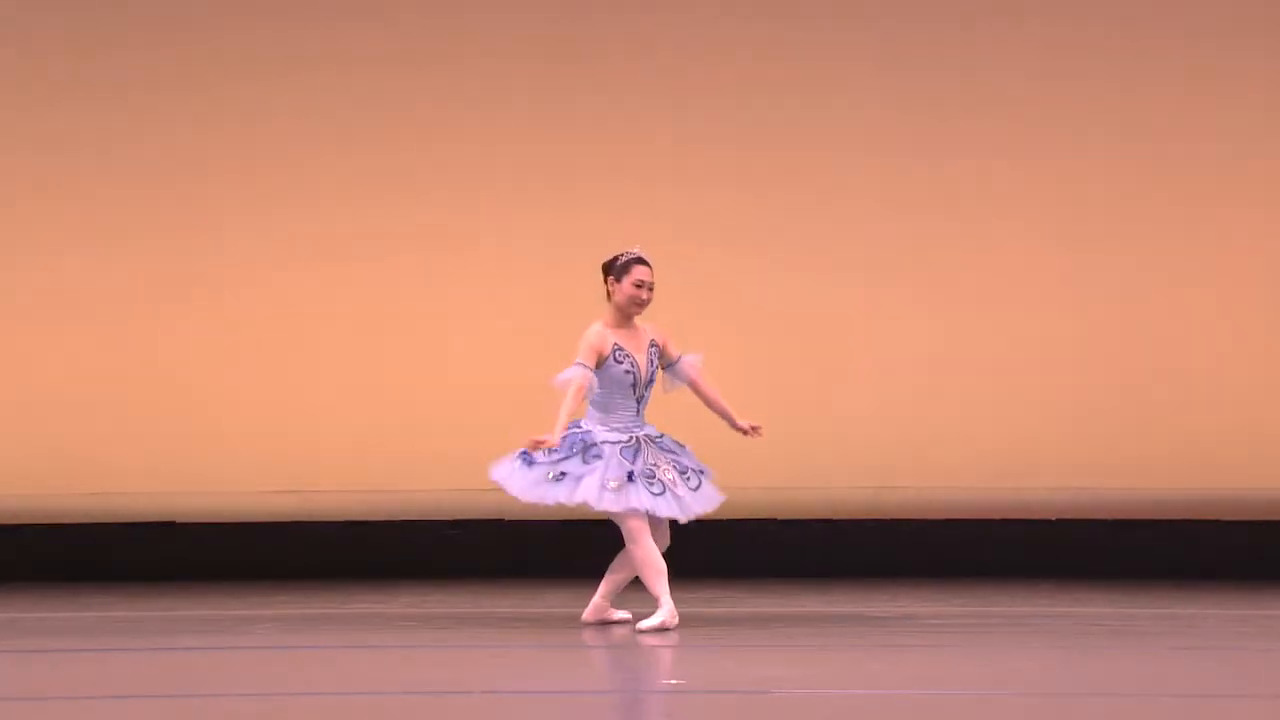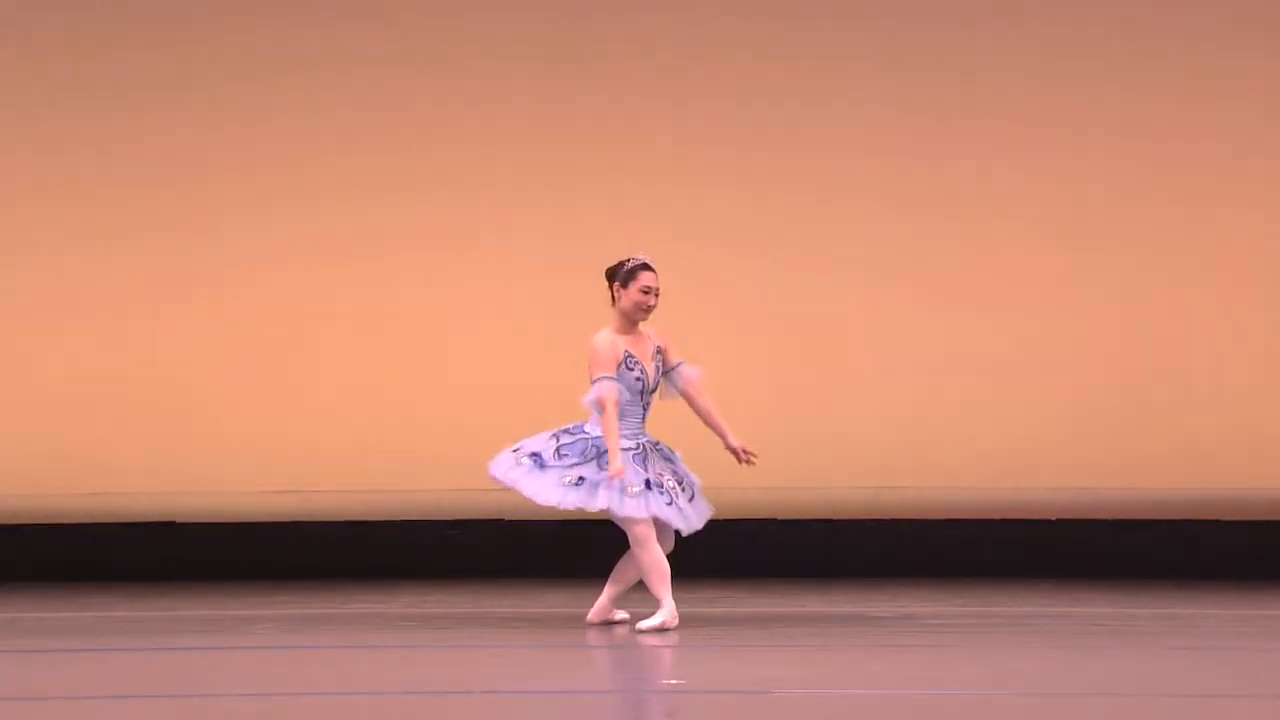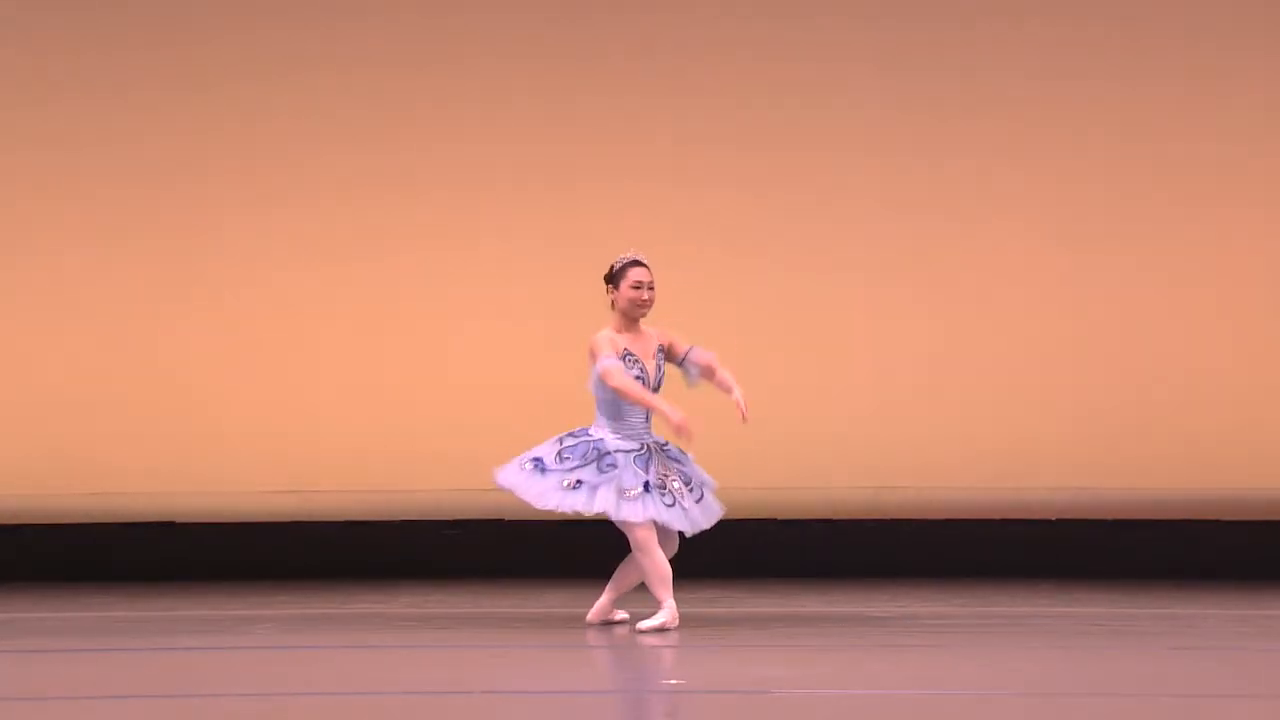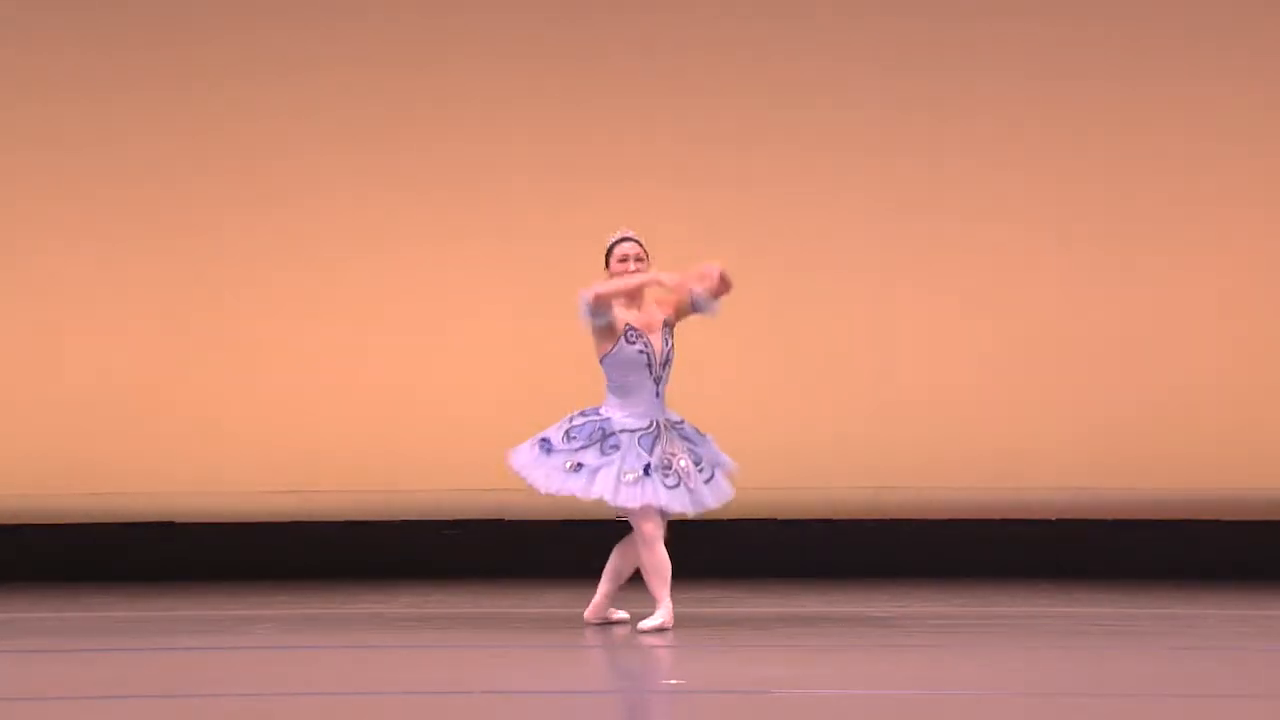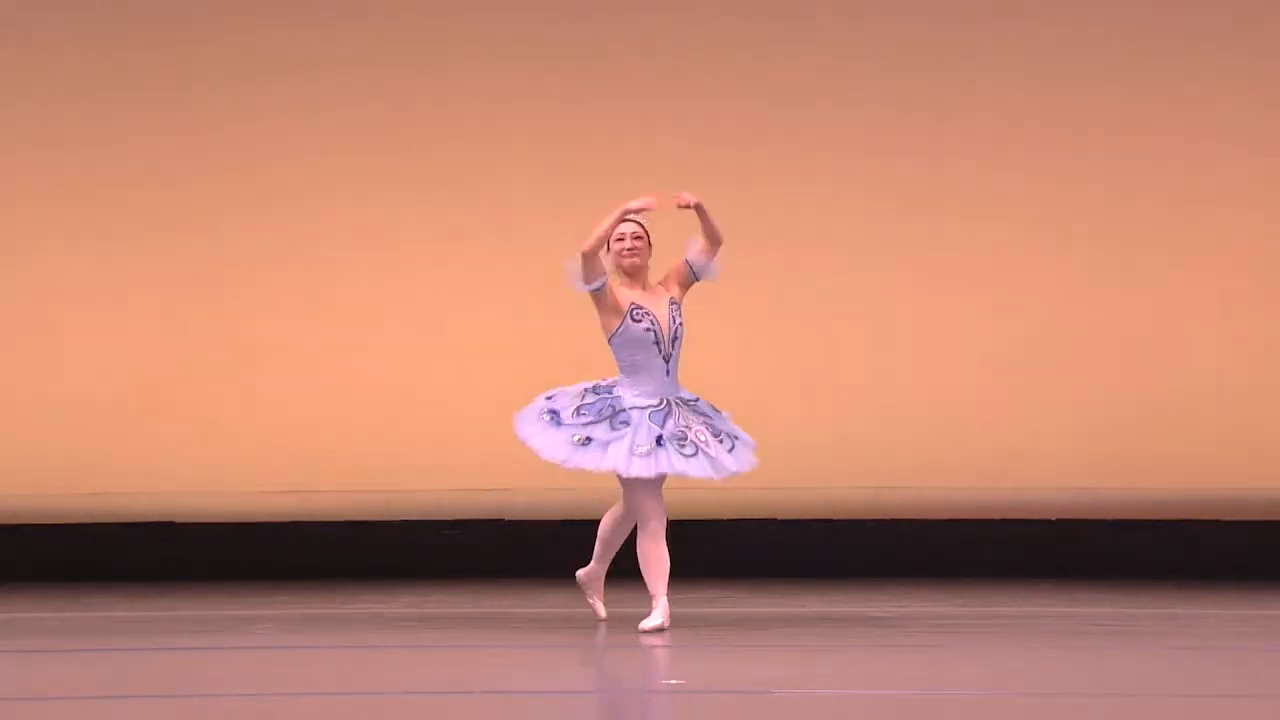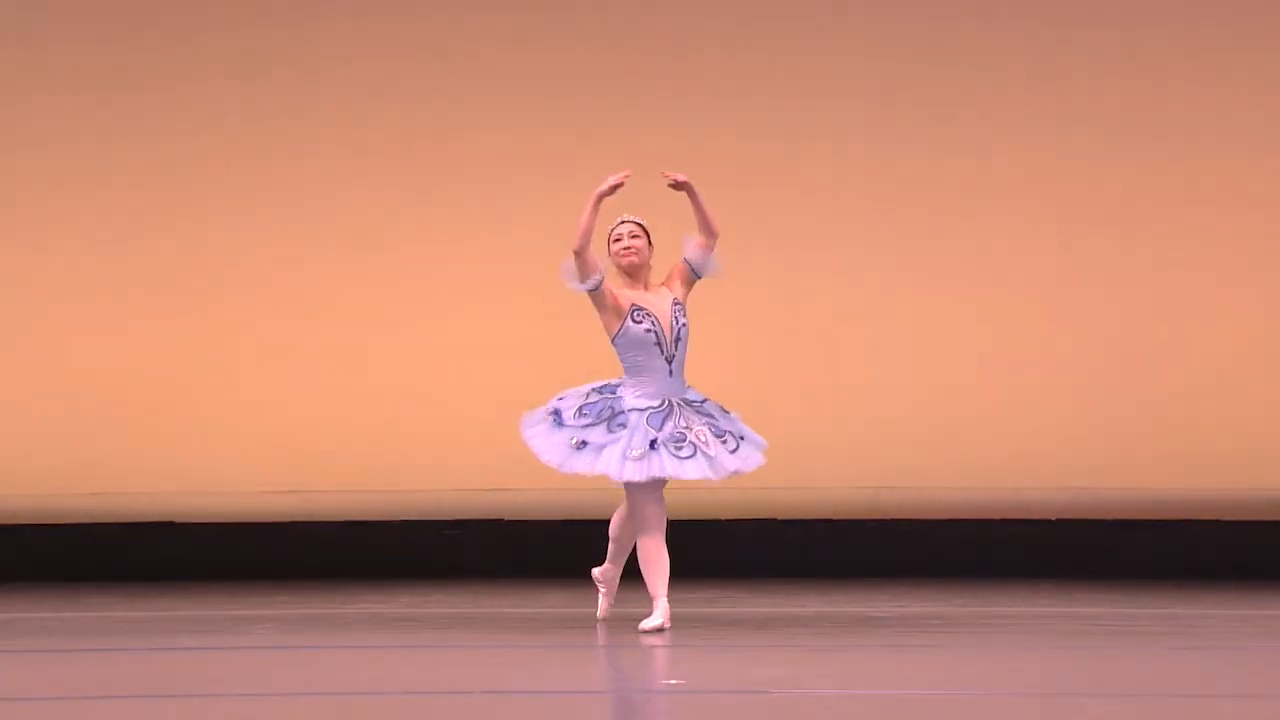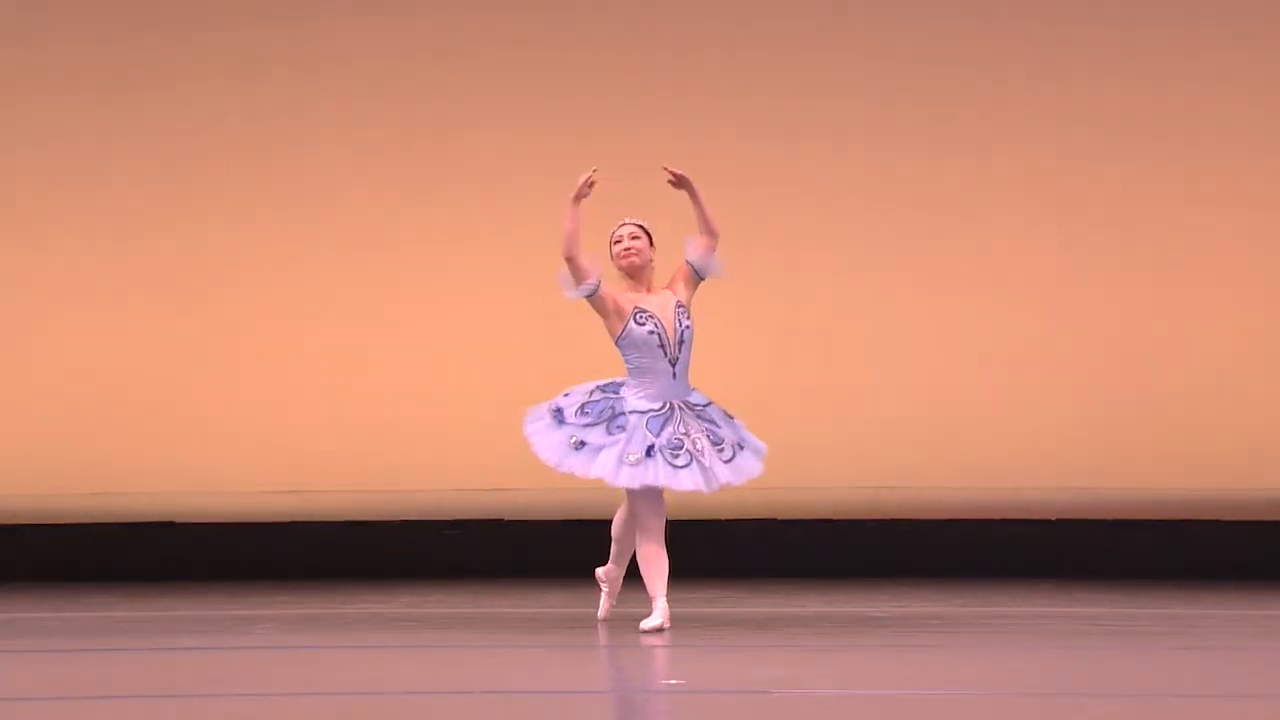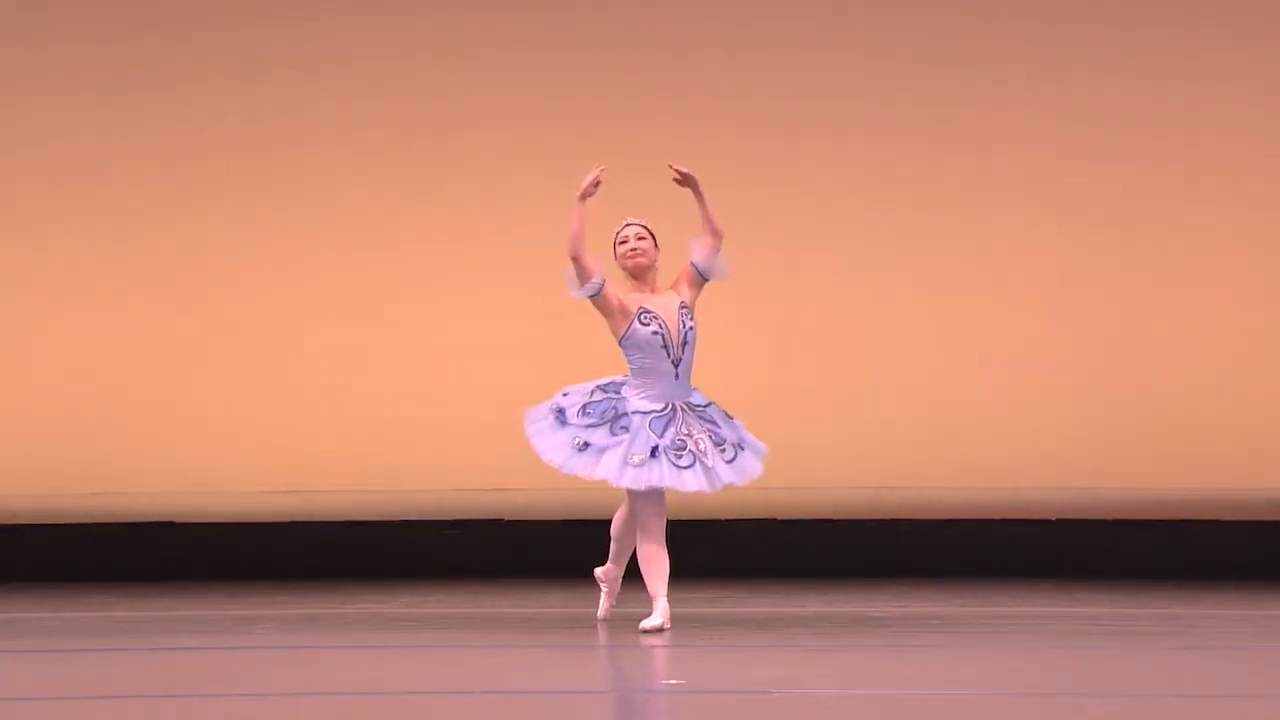
dt=0.2s
person 1, frame 1
left shoulder: (654, 338)
right shoulder: (596, 337)
left elbow: (693, 378)
right elbow: (578, 386)
left wrist: (734, 419)
right wrist: (557, 432)
left hip: (641, 446)
right hip: (602, 446)
left knee: (656, 537)
right knee: (636, 528)
left ankle: (598, 606)
right ankle: (666, 606)
person 1, frame 2
left shoulder: (658, 343)
right shoulder: (604, 343)
left elbow: (691, 391)
right elbow: (608, 403)
left wrist: (729, 438)
right wrist: (613, 456)
left hip: (641, 452)
right hip: (606, 450)
left knee: (662, 540)
right knee: (643, 533)
left ankle: (603, 607)
right ankle: (667, 606)
person 1, frame 3
left shoulder: (661, 339)
right shoulder: (603, 341)
left elbow: (708, 366)
right elbow: (617, 381)
left wrist: (734, 388)
right wrist: (665, 408)
left hip: (645, 453)
right hip: (607, 453)
left knee: (666, 543)
right knee: (643, 536)
left ankle: (603, 607)
right ankle: (668, 606)
person 1, frame 4
left shoulder: (667, 308)
right shoulder: (607, 316)
left elbow: (718, 289)
right elbow: (596, 294)
left wrist: (715, 275)
right wrist: (655, 278)
left hip: (660, 433)
right hip: (618, 434)
left knee: (649, 528)
right knee: (647, 526)
left ankle: (599, 605)
right ankle: (665, 606)
person 1, frame 5
left shoulder: (671, 289)
right shoulder: (610, 298)
left elbow: (712, 244)
right elbow: (587, 253)
left wrist: (699, 210)
right wrist: (623, 211)
left hip: (674, 411)
right hip: (631, 413)
left knee: (635, 504)
right knee: (651, 512)
left ankle: (593, 574)
right ankle: (660, 605)
person 1, frame 6
left shoulder: (674, 289)
right shoulder: (611, 299)
left elbow: (708, 237)
right elbow: (579, 251)
left wrist: (691, 193)
right wrist: (598, 198)
left hip: (678, 412)
right hip: (635, 415)
left knee: (639, 504)
right knee: (650, 513)
left ankle: (608, 573)
right ankle: (660, 605)
person 1, frame 7
left shoulder: (679, 292)
right shoulder: (613, 303)
left elbow: (709, 239)
right elbow: (571, 256)
left wrist: (690, 190)
right wrist: (576, 202)
left hip: (681, 415)
right hip: (638, 417)
left knee: (640, 504)
right knee: (648, 513)
left ankle: (612, 573)
right ankle: (660, 605)
person 1, frame 8
left shoulder: (683, 292)
right shoulder: (617, 303)
left elbow: (714, 239)
right elbow: (576, 256)
left wrist: (696, 190)
right wrist: (581, 201)
left hip: (683, 415)
right hip: (639, 416)
left knee: (641, 504)
right knee: (650, 513)
left ankle: (611, 574)
right ankle: (660, 605)
